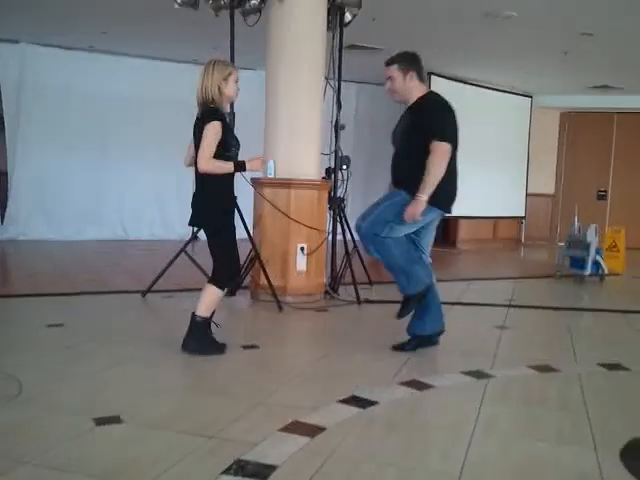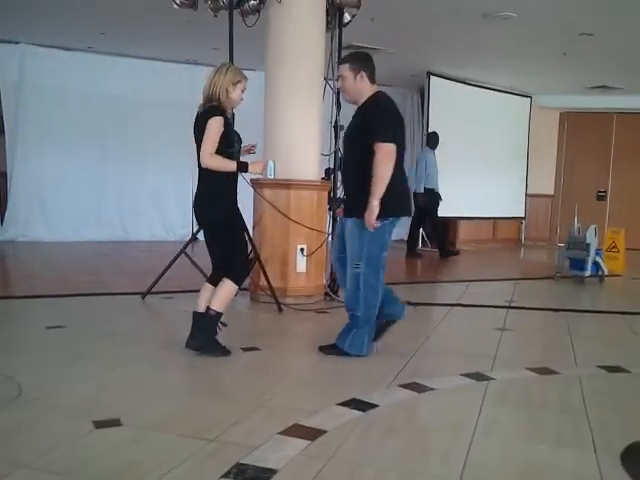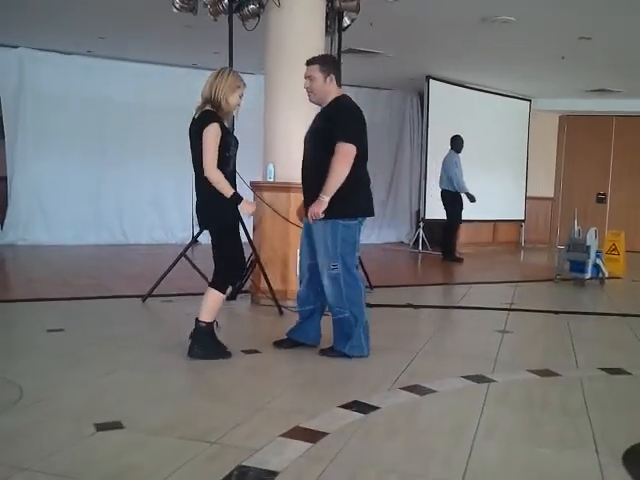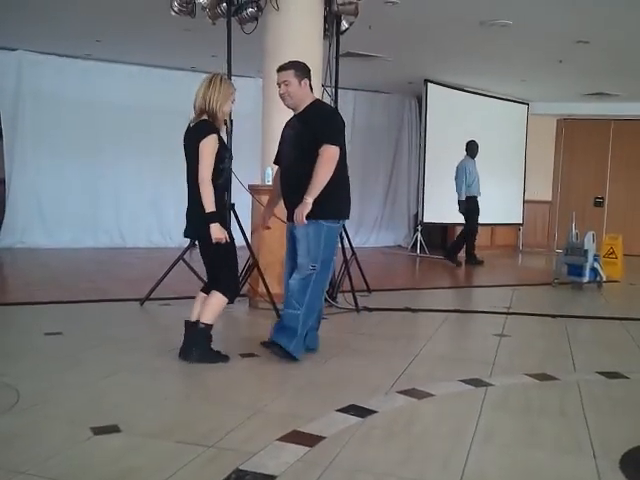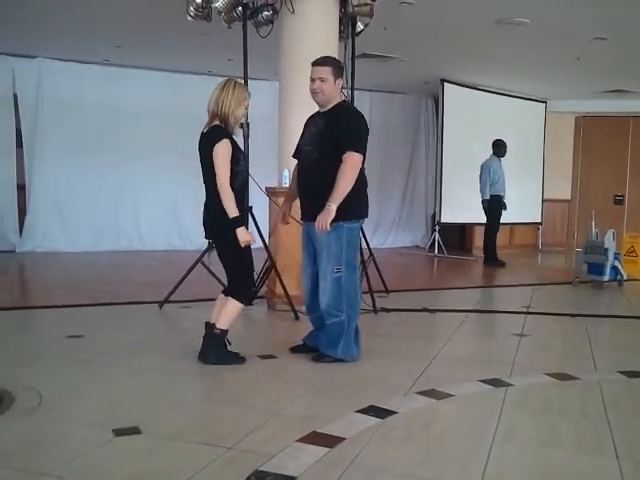
dt=0.5s
person 1, frame 1
left shoulder: (435, 108)
right shoulder: (412, 112)
left elbow: (440, 154)
left wrist: (420, 198)
right wrist: (395, 197)
left hip: (425, 198)
right hip: (412, 195)
left knee: (370, 228)
right knee: (417, 263)
left ankle: (414, 283)
right ankle: (427, 329)
person 1, frame 2
left shoulder: (380, 108)
right shoulder: (366, 110)
left elbow: (385, 155)
left wrist: (374, 203)
right wrist: (352, 203)
left hip: (374, 207)
right hip: (357, 205)
left knee: (362, 272)
right knee: (344, 264)
left ankle: (355, 341)
right ankle: (386, 310)
person 1, frame 3
left shoulder: (344, 111)
right shoulder: (326, 114)
left elbow: (345, 156)
left wrist: (324, 198)
right wrist: (309, 202)
left hip: (340, 210)
right hip: (320, 209)
left knee: (339, 275)
right knee: (311, 274)
left ankle: (352, 343)
right ankle: (305, 332)
person 1, frame 4
left shoulder: (324, 115)
right shoulder: (292, 124)
left elbow: (329, 156)
right elbow: (283, 170)
left wrist: (308, 200)
right wrist: (270, 205)
left hip: (322, 211)
right hip: (299, 211)
left knee: (308, 275)
right knee: (297, 276)
left ankle: (289, 339)
right ankle: (303, 337)
person 1, frame 5
left shoulder: (350, 118)
right shoulder: (313, 121)
left elbow: (352, 164)
left wrist: (331, 207)
right wrist: (289, 199)
left hip: (340, 215)
right hip: (312, 214)
left knee: (336, 280)
right knee: (314, 280)
left ankle: (342, 346)
right ankle: (320, 337)
person 2, frame 1
left shoulder: (207, 116)
right shoulder: (214, 118)
left elbow: (190, 160)
right elbow: (204, 164)
left wrist: (233, 163)
right wrist: (243, 165)
left hip: (214, 204)
right hip: (214, 206)
left knee: (227, 268)
right knee: (225, 270)
left ankle: (201, 330)
right ankle: (195, 335)
person 2, frame 2
left shoulder: (206, 114)
right shoulder: (216, 114)
right elbow: (207, 159)
left wrist: (238, 152)
right wrist: (245, 166)
left hip: (211, 203)
right hip: (218, 205)
left knee: (221, 269)
right knee: (240, 267)
left ankle: (199, 331)
right ankle: (205, 331)
person 2, frame 3
left shoulder: (202, 119)
right shoulder: (212, 120)
right elbow: (211, 170)
right wrist: (238, 200)
left hip: (213, 205)
right hip: (218, 207)
left knee: (232, 267)
right knee: (227, 270)
left ankle: (204, 331)
right ankle: (202, 339)
person 2, frame 4
left shoulder: (194, 128)
right shoulder: (208, 131)
right elbow: (205, 180)
right wrist: (215, 221)
left hip: (200, 216)
right hip: (209, 218)
left knee: (215, 279)
right knee: (228, 281)
left ankle: (191, 341)
right ankle: (199, 343)
person 2, frame 5
left shoulder: (209, 133)
right shoulder: (221, 136)
right elbow: (224, 186)
right wrist: (239, 225)
left hip: (218, 220)
right hip: (226, 222)
left knee: (236, 282)
right knee: (244, 285)
left ankle: (211, 341)
right ankle: (214, 346)
